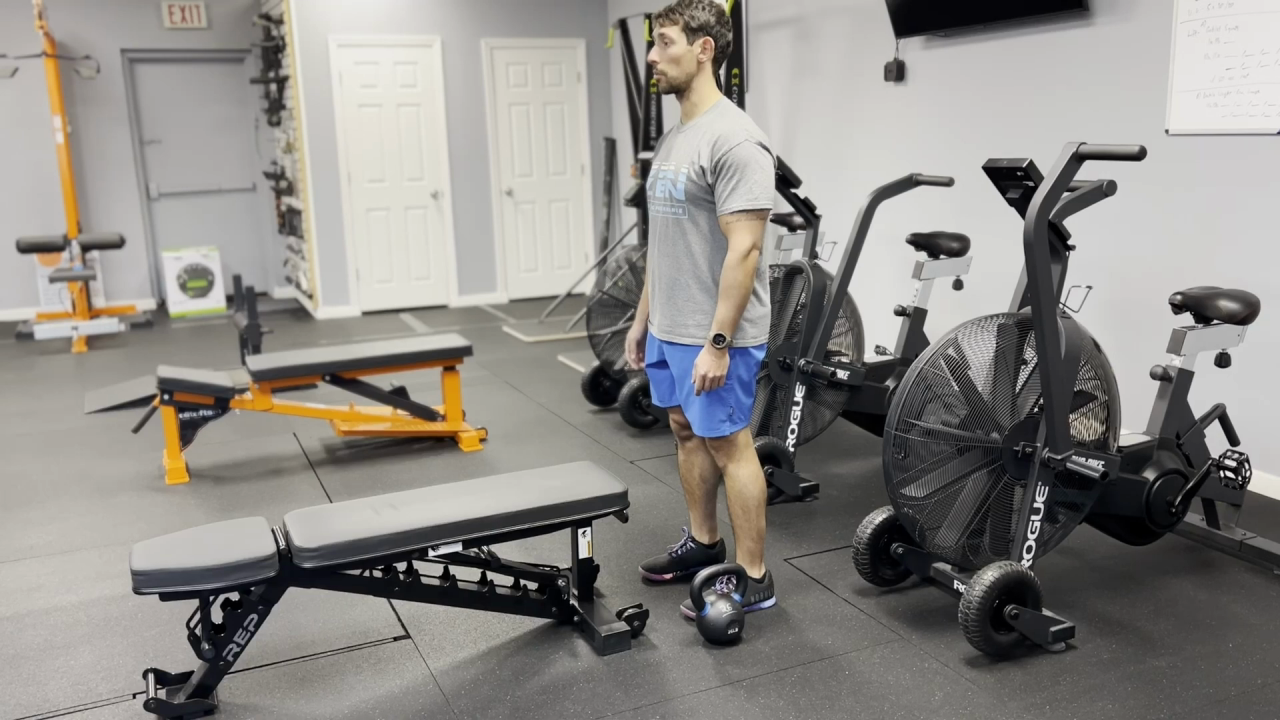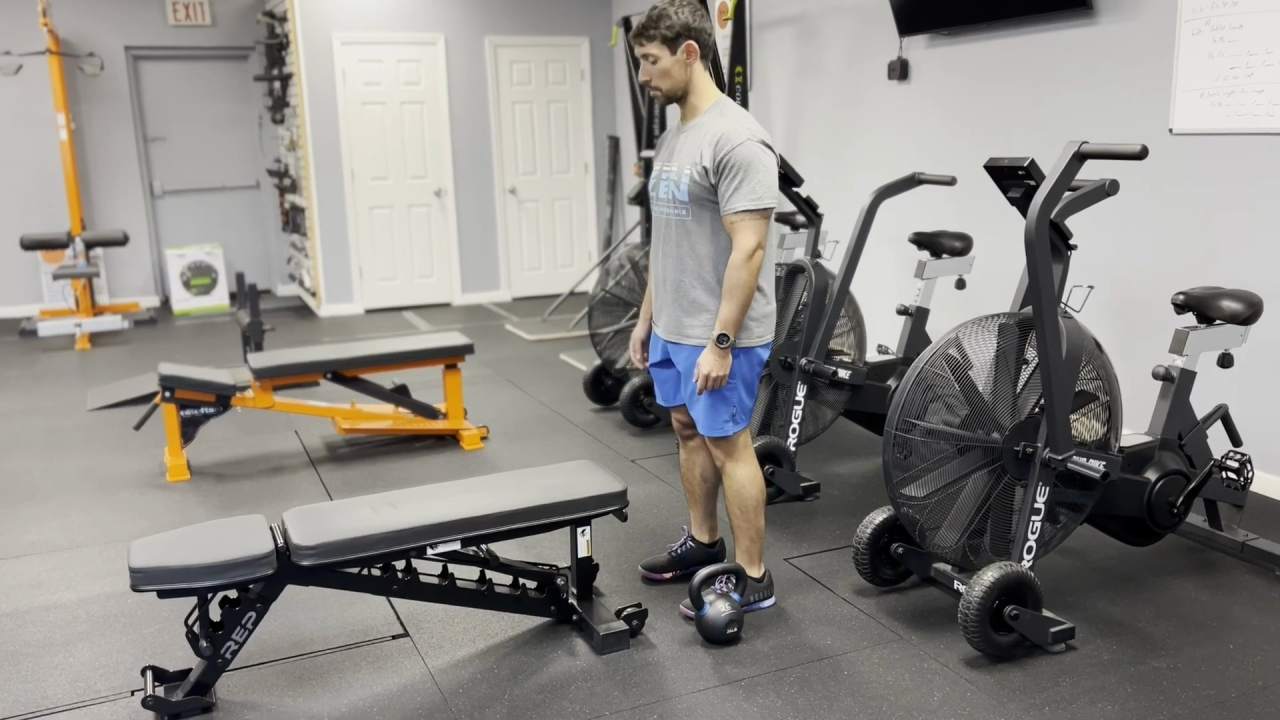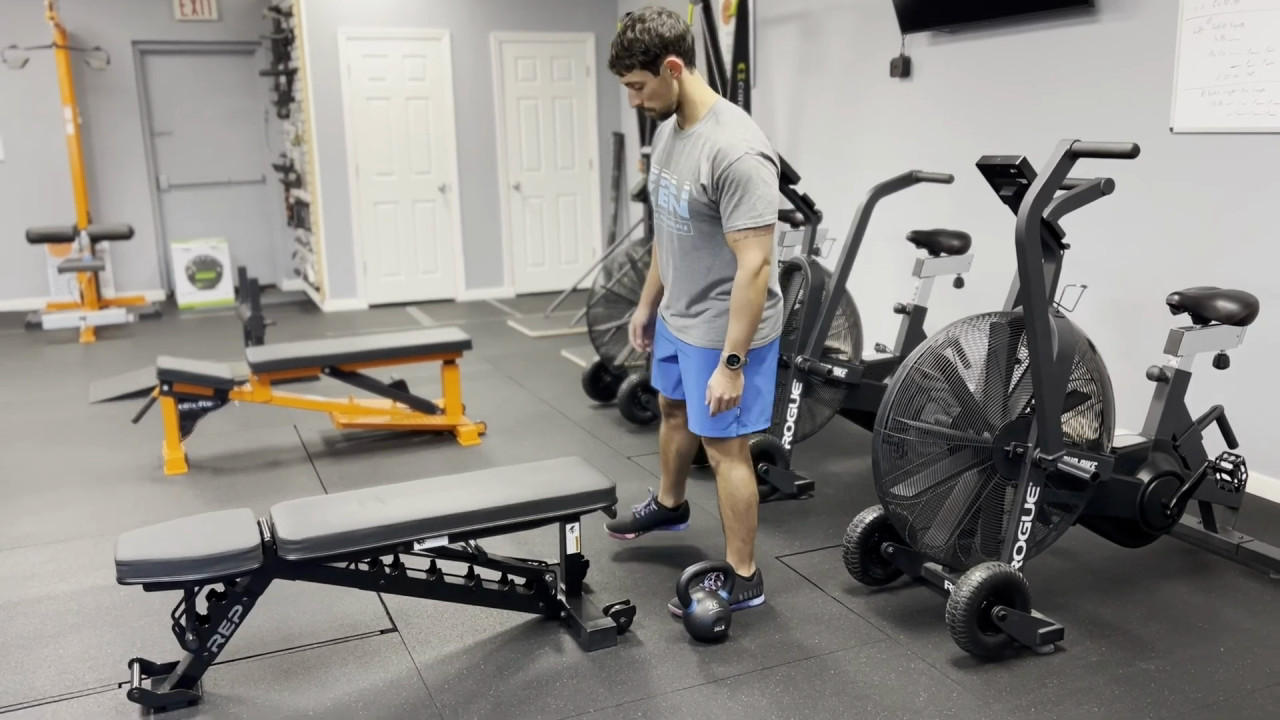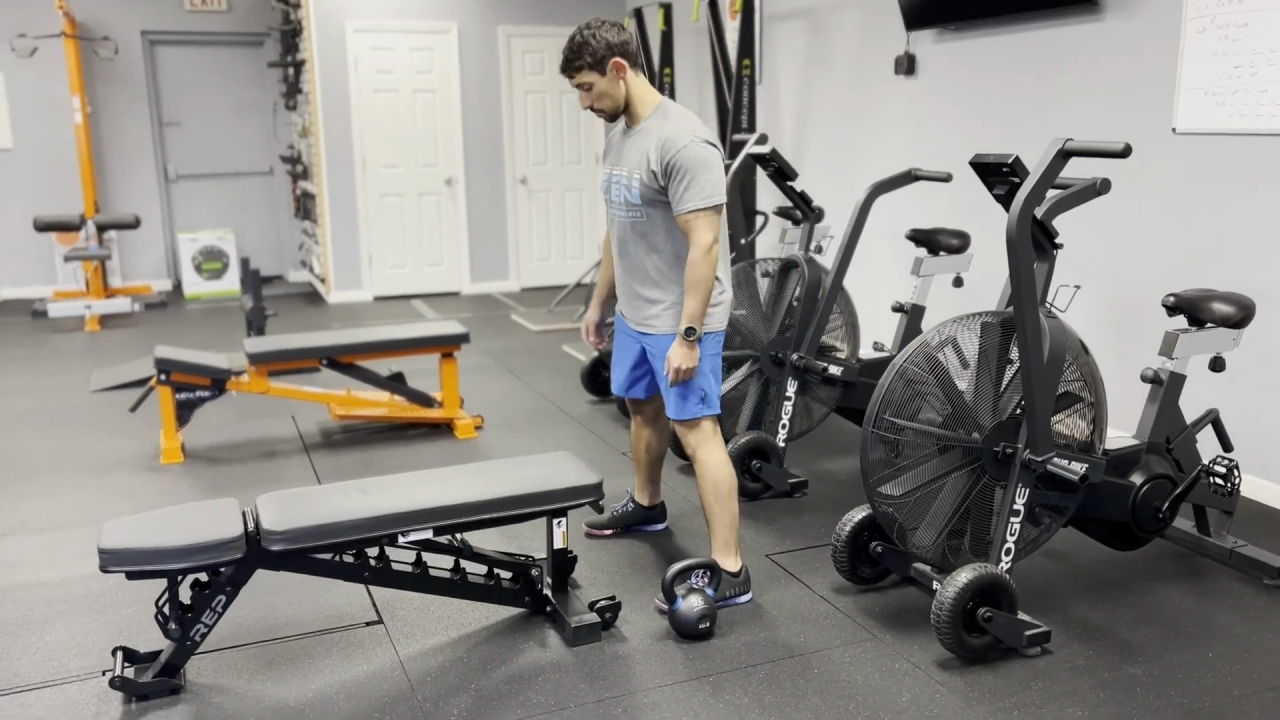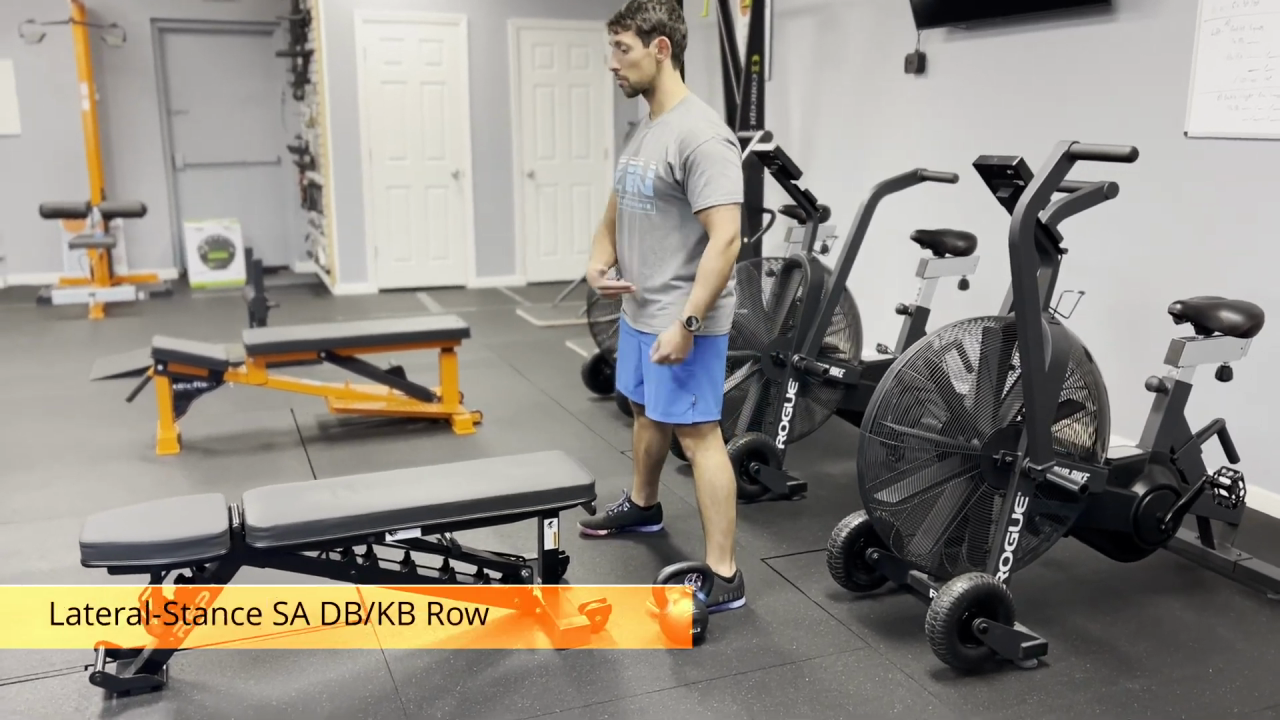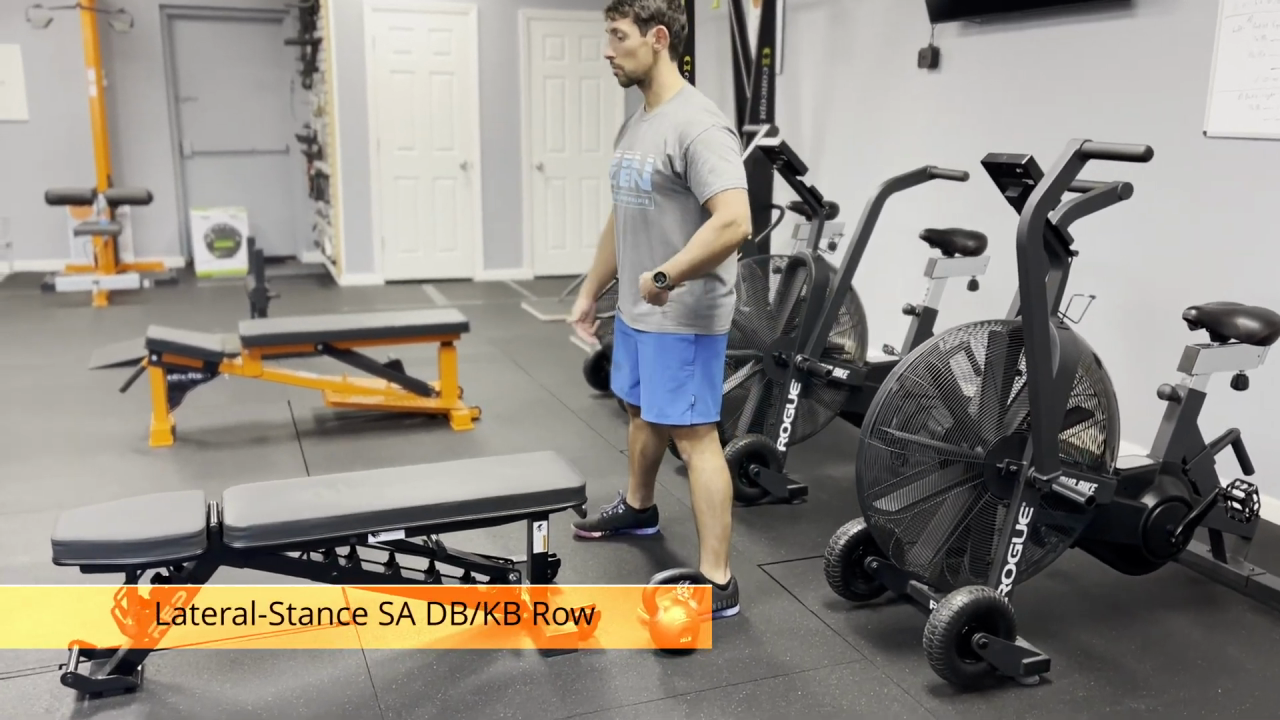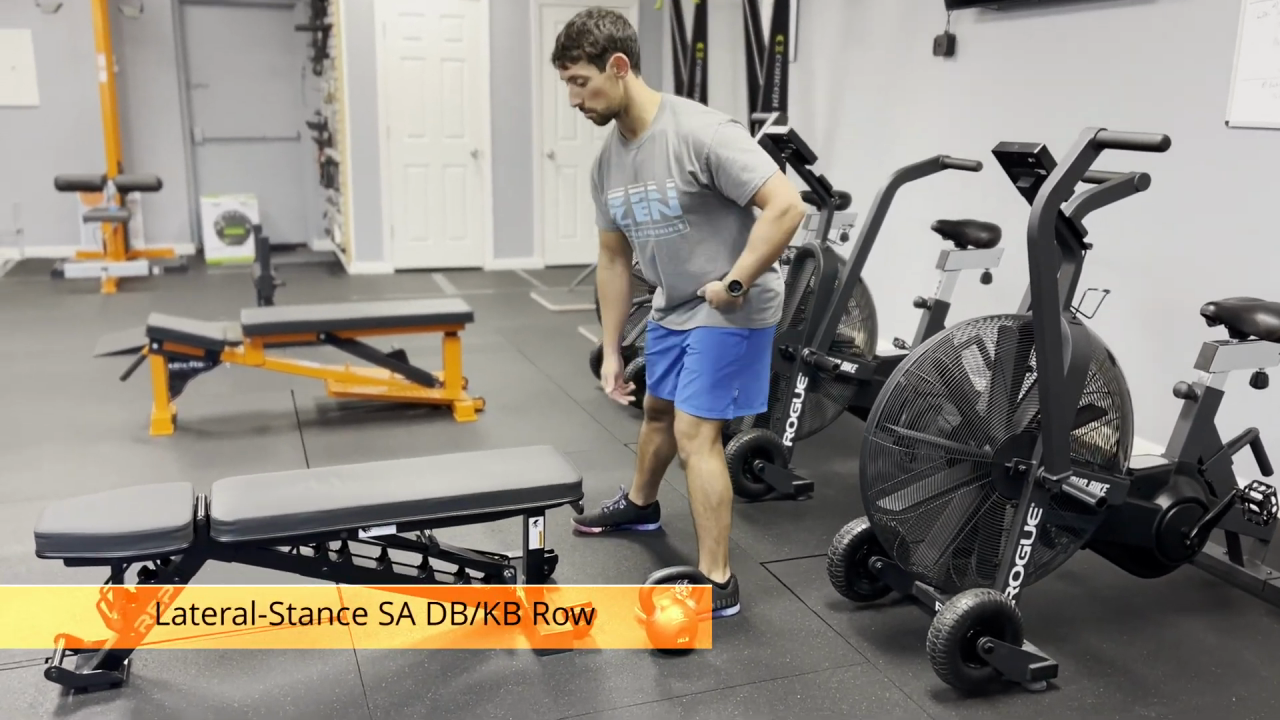
dt=0.7s
person 1, frame 1
left shoulder: (734, 141)
right shoulder: (673, 137)
left elbow: (744, 249)
left wrist: (718, 342)
right wrist: (643, 317)
left hip: (711, 335)
right hip: (670, 328)
left knee: (727, 446)
right knee: (687, 433)
left ankle: (752, 578)
right ankle: (702, 542)
person 1, frame 2
left shoulder: (736, 139)
right shoulder: (673, 137)
left elbow: (748, 249)
left wrist: (721, 342)
right wrist: (647, 316)
left hip: (717, 333)
right hip: (674, 327)
left knee: (726, 445)
right knee: (689, 432)
left ankle: (752, 578)
right ankle: (702, 541)
person 1, frame 3
left shoulder: (736, 151)
right shoulder: (669, 130)
left elbow: (754, 266)
left wrist: (732, 363)
right wrist: (647, 303)
left hip: (724, 328)
right hip: (679, 318)
left knee: (723, 447)
right knee: (674, 410)
left ankle: (742, 578)
right ankle: (668, 505)
person 1, frame 4
left shoulder: (682, 140)
right shoulder: (618, 134)
left elbow: (704, 244)
left wrist: (688, 335)
right wrist: (598, 301)
left hip: (680, 317)
right hip: (636, 311)
left knee: (697, 431)
right knee: (643, 409)
left ankle: (728, 570)
right ankle: (646, 504)
person 1, frame 5
left shoulder: (701, 135)
right shoulder: (641, 132)
left elbow: (726, 238)
right elbow: (616, 216)
left wrist: (686, 323)
right wrist: (599, 264)
left hip: (680, 321)
right hip: (640, 311)
left knee: (698, 435)
right knee: (646, 411)
left ankle: (722, 576)
right ankle: (642, 505)
person 1, frame 6
left shoulder: (697, 125)
right shoulder: (634, 125)
left elbow: (734, 223)
left wrist: (664, 277)
right wrist: (588, 292)
left hip: (684, 316)
right hip: (636, 309)
left knee: (693, 437)
right knee: (641, 411)
left ankle: (716, 582)
right ankle: (638, 507)
person 1, frame 7
left shoulder: (700, 133)
right shoulder: (608, 161)
left elbow: (786, 206)
right elbow: (613, 258)
left wrist: (734, 283)
right wrist: (611, 352)
left hip: (730, 312)
right hip: (674, 308)
left knee: (695, 435)
right knee: (658, 410)
left ankle: (717, 583)
right ankle: (639, 504)
